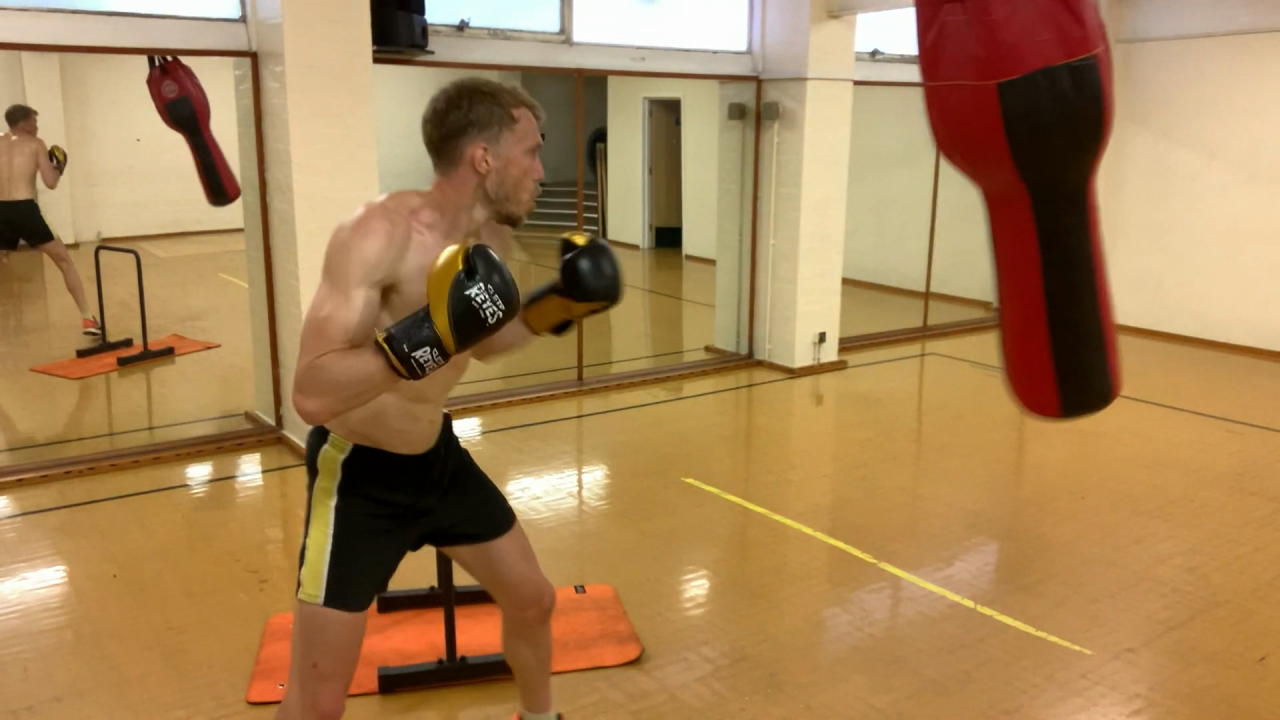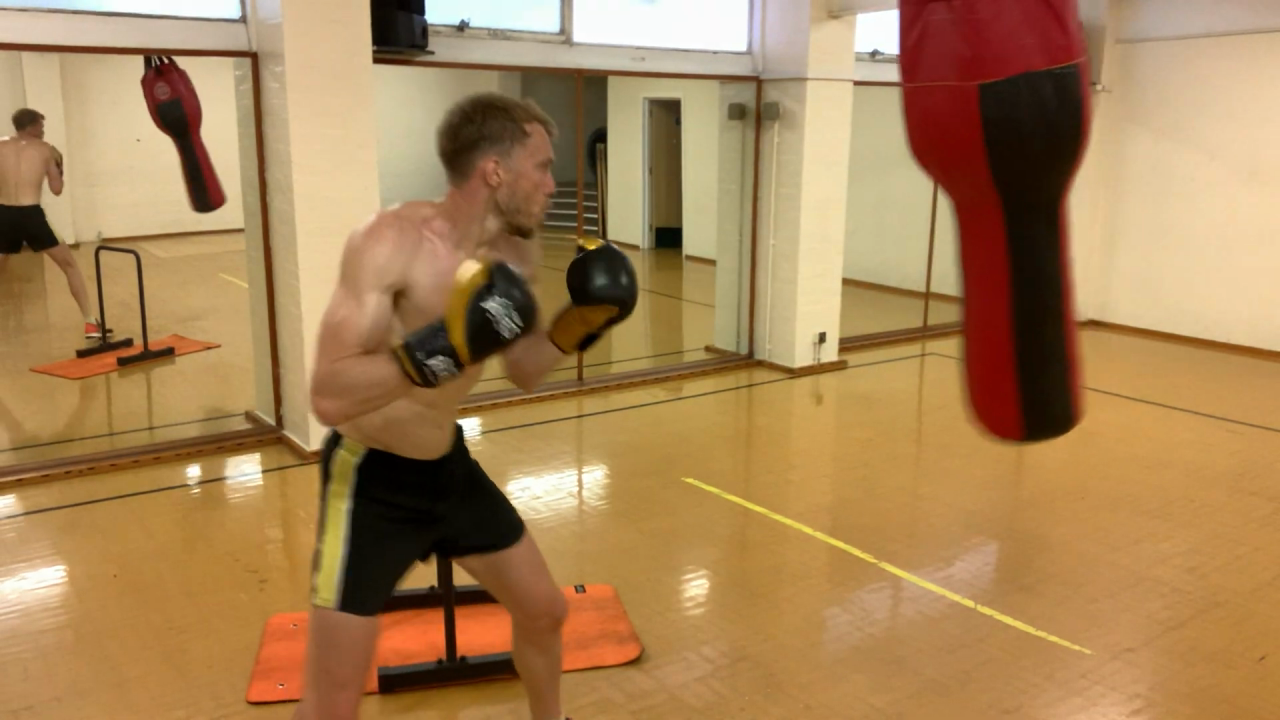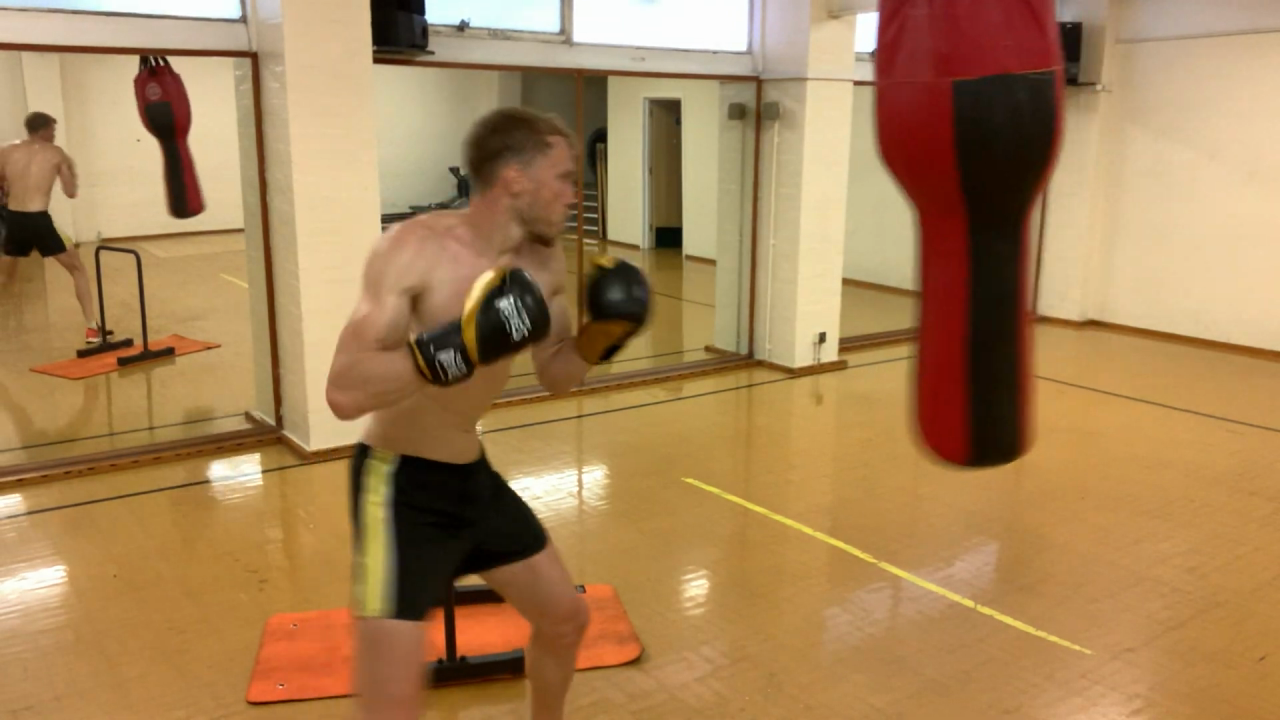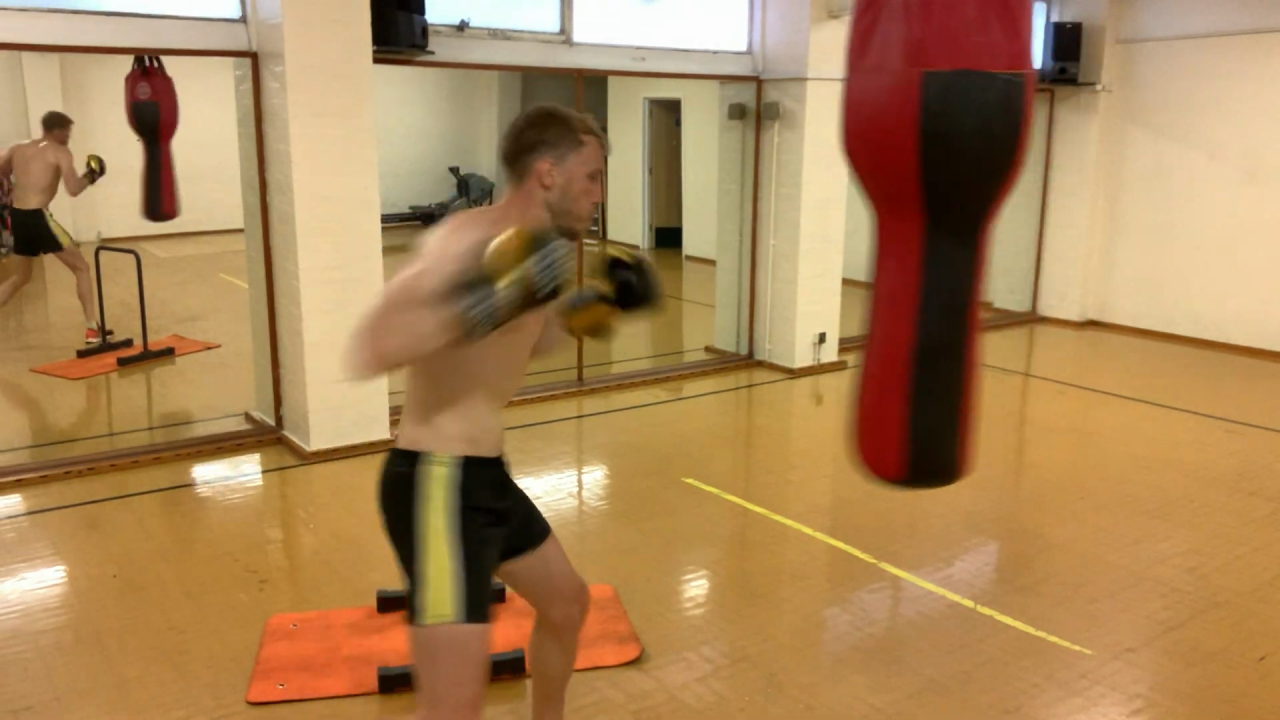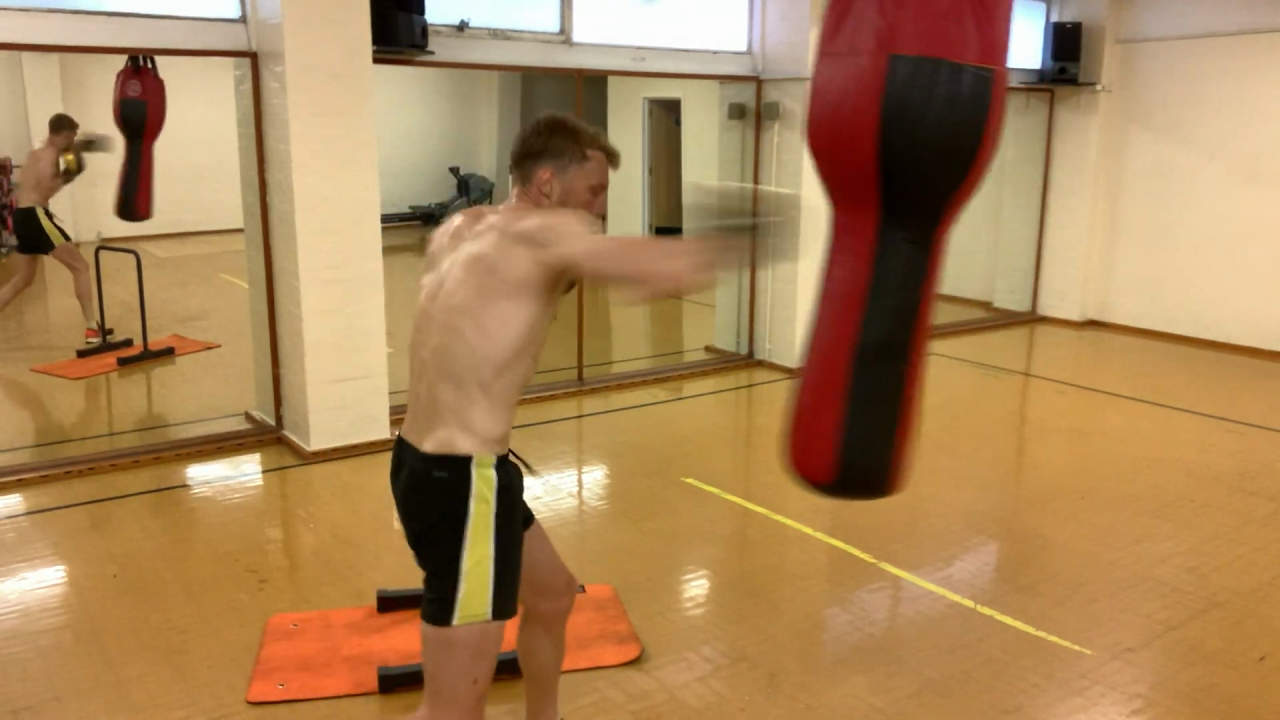
dt=0.1s
person 1, frame 1
left shoulder: (490, 233)
right shoulder: (375, 234)
right elbow: (313, 396)
left wrist: (560, 304)
right wrist: (428, 331)
left hip: (438, 457)
right hip: (358, 476)
left knee: (532, 599)
person 1, frame 2
left shoulder: (516, 251)
right shoulder: (389, 241)
left elbow: (527, 370)
right elbow: (329, 397)
left wrist: (586, 318)
right wrist: (446, 344)
left hip: (449, 467)
right hip: (371, 481)
left knee: (543, 610)
person 1, frame 3
left shoulder: (542, 259)
right shoulder: (413, 249)
left elbow: (557, 376)
right elbow: (345, 393)
left wrist: (604, 330)
right wrist: (459, 343)
left hip: (472, 478)
right hip: (399, 489)
left knee: (565, 617)
person 1, frame 4
left shoulder: (541, 242)
right shoulder: (471, 239)
right elbow: (372, 352)
left wrist: (600, 308)
right wrist: (489, 297)
left hip: (482, 478)
right hip: (442, 487)
left knee: (569, 600)
person 1, frame 5
left shoulder: (459, 228)
right shoulder: (546, 231)
right elbow: (671, 272)
right wrist: (740, 234)
left hip: (436, 468)
right hip: (461, 484)
left knee: (554, 596)
person 2, frame 1
right shoulder: (35, 143)
right elbow: (51, 183)
right wrist: (59, 166)
right hip: (26, 210)
right knee: (66, 263)
right ankle: (88, 319)
person 2, frame 2
right shoulder: (46, 149)
right elbow: (57, 189)
right wrist: (57, 171)
right hip: (32, 216)
right knee: (70, 267)
right ankle: (91, 324)
person 2, frame 3
right shoulder: (56, 153)
right elbow: (71, 192)
right wrist: (70, 173)
right hip: (39, 220)
right knee: (78, 270)
right ankle: (92, 329)
person 2, frame 4
left shoulder: (19, 147)
right shoulder: (58, 151)
right elbow: (73, 190)
right wrist: (92, 175)
left hip: (19, 218)
right hip: (37, 217)
right knee: (82, 268)
right ankle: (92, 329)
person 2, frame 5
left shoulder: (47, 149)
right shoulder: (49, 152)
right elbow: (44, 188)
right wrist: (66, 175)
left hip: (21, 217)
right hip: (34, 216)
left knee: (22, 279)
right knee: (81, 268)
right ankle: (92, 328)
